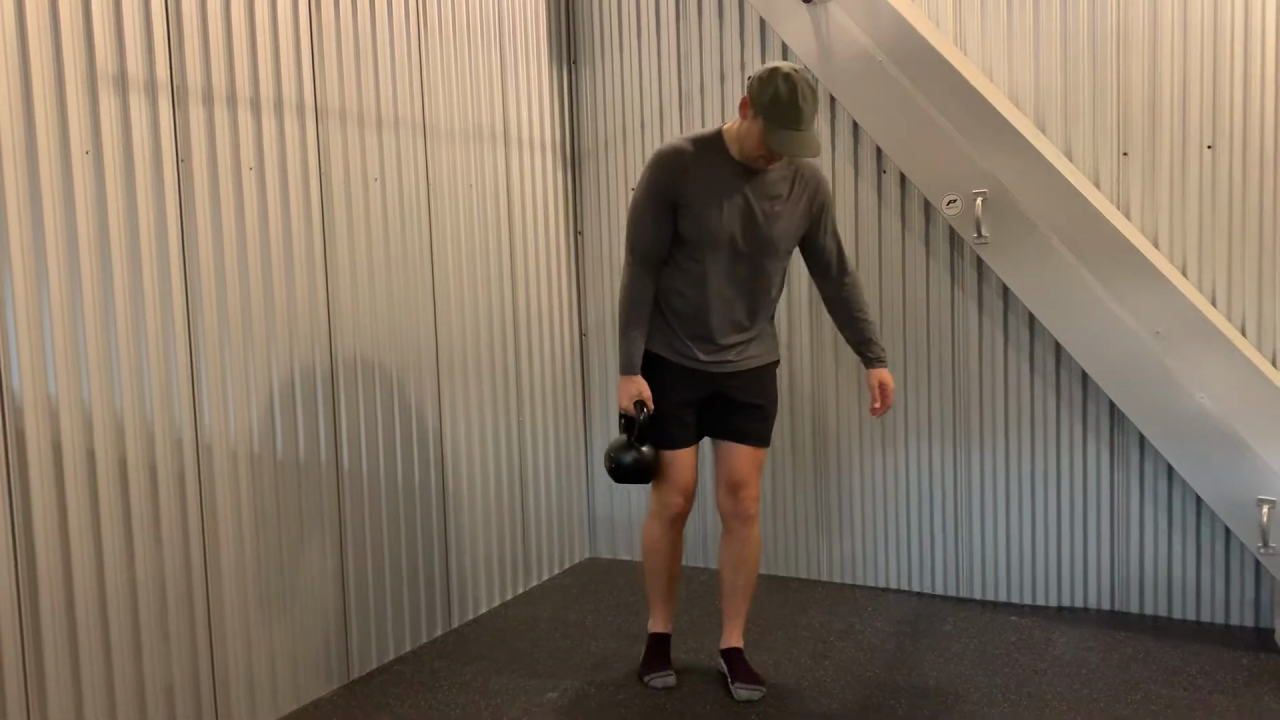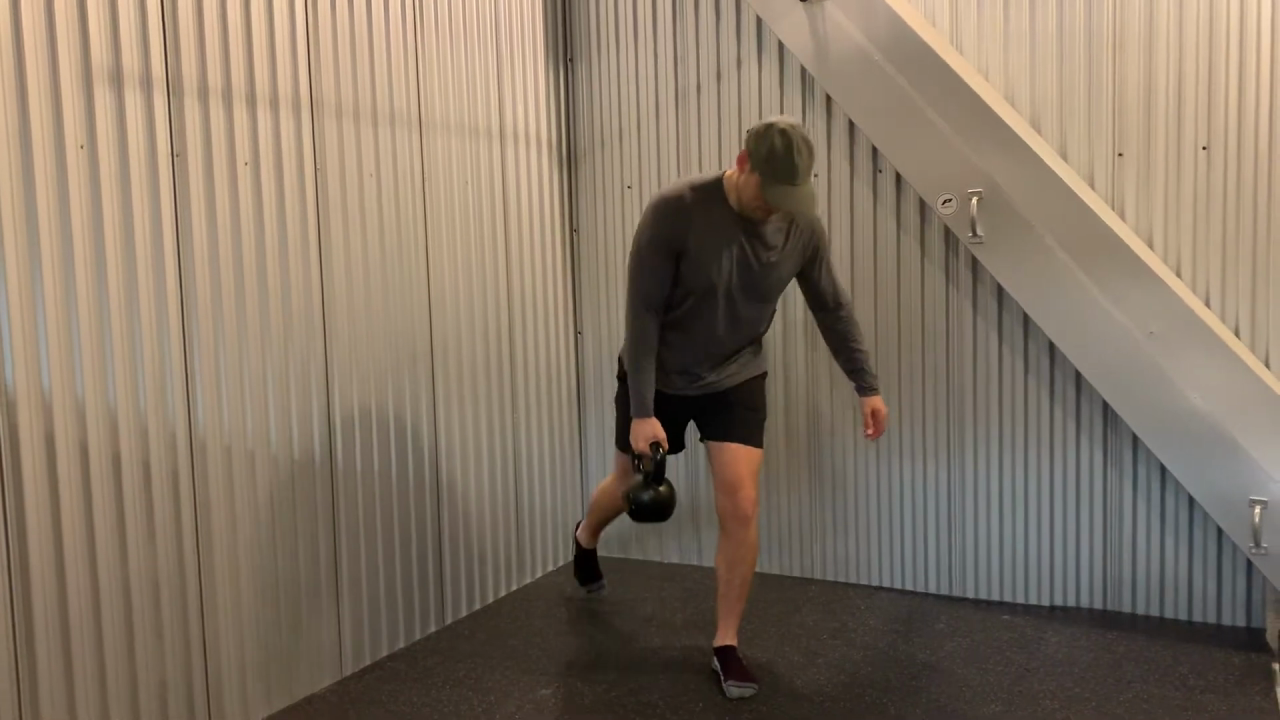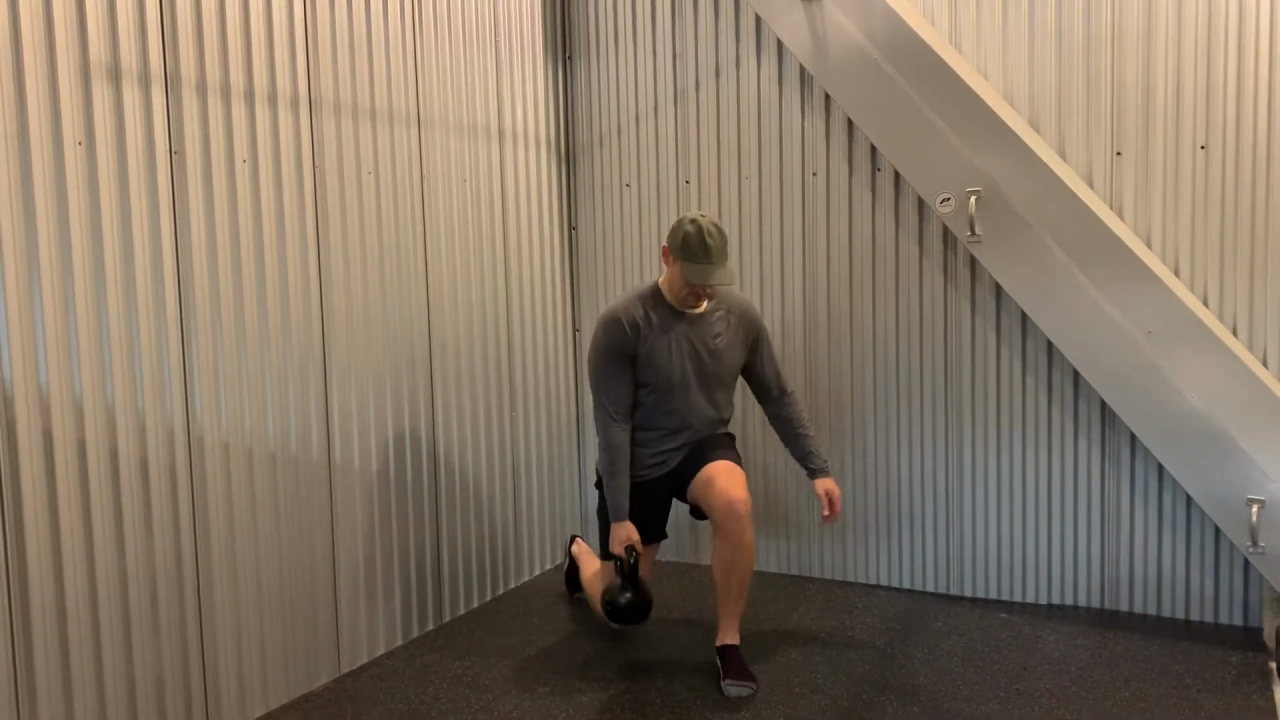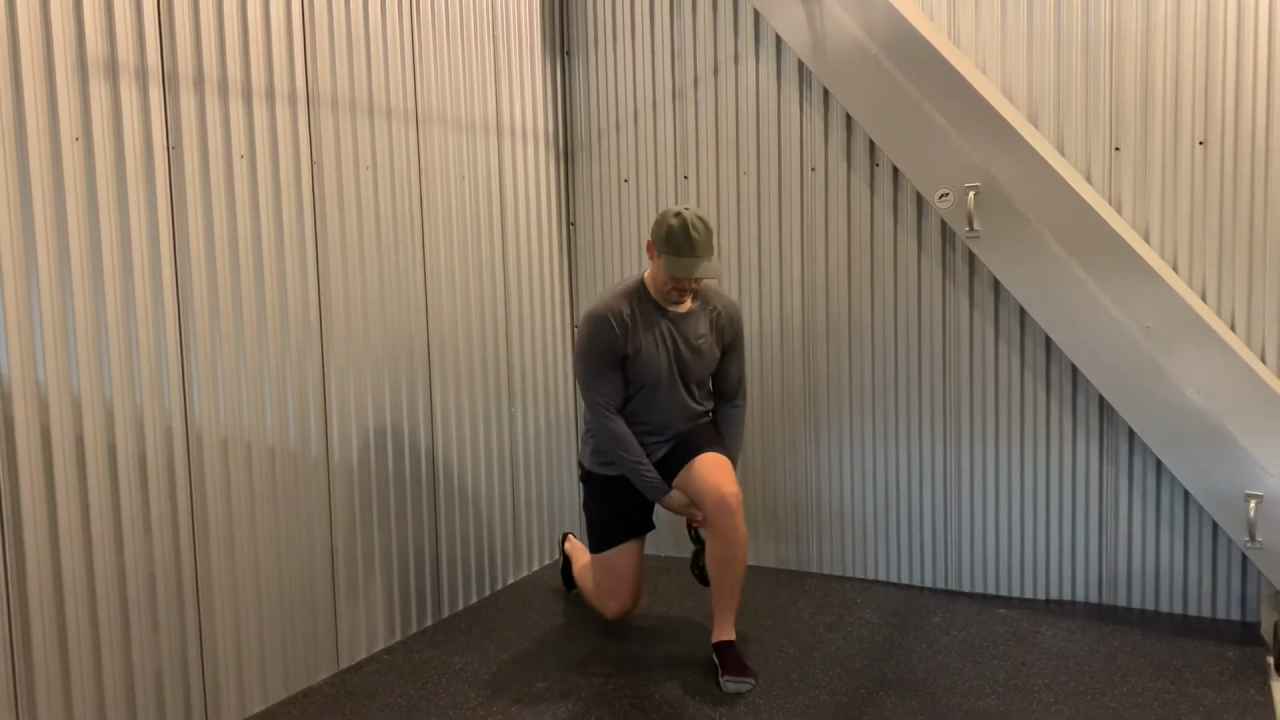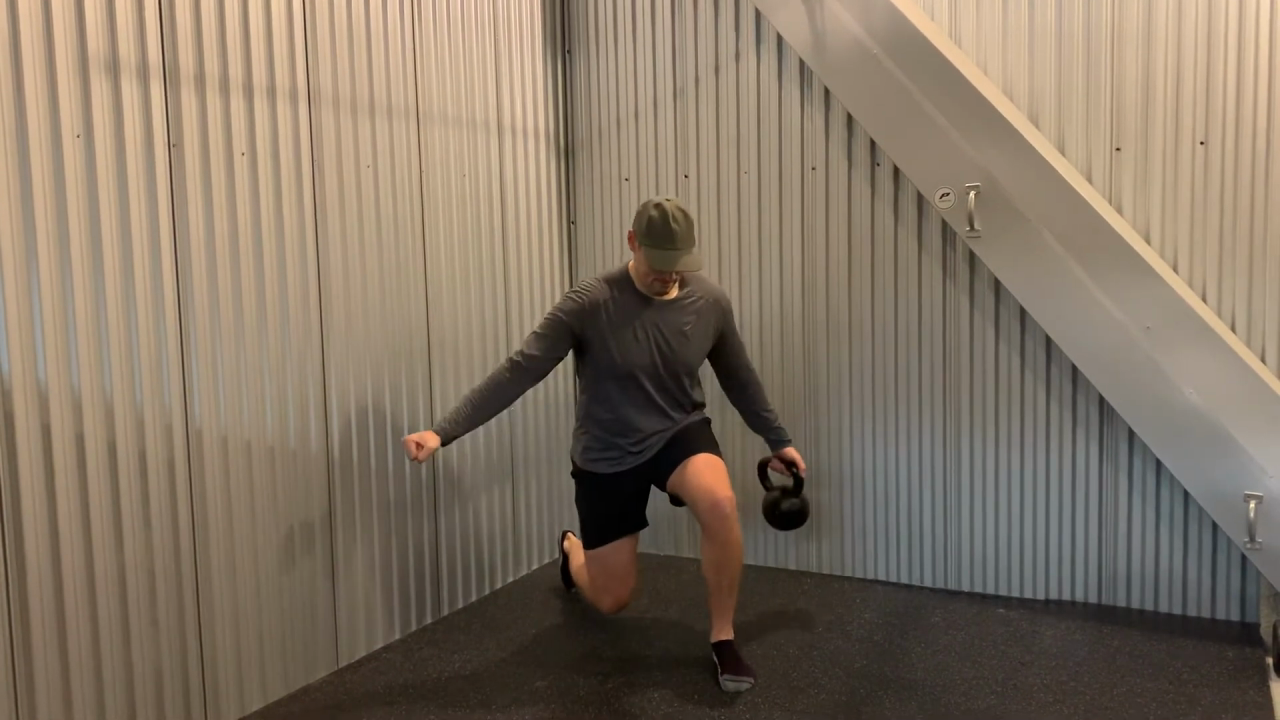
dt=1s
person 1, frame 1
left shoulder: (806, 183)
right shoulder: (676, 165)
left elbow: (835, 276)
right elbow: (641, 270)
left wrist: (874, 357)
right wrist: (630, 368)
left hip: (750, 366)
right hip: (671, 363)
left knee: (741, 504)
right knee: (672, 501)
left ankle: (733, 645)
right ankle: (659, 634)
person 1, frame 2
left shoulder: (803, 226)
right shoulder: (675, 210)
left elbow: (832, 308)
right elbow: (643, 314)
left wrist: (867, 385)
right wrist: (642, 411)
left hip: (735, 377)
right hip: (659, 377)
left knee: (739, 506)
right knee: (633, 488)
left ankle: (726, 644)
right ankle: (585, 538)
person 1, frame 3
left shoulder: (740, 316)
right shoulder: (623, 323)
left elbow: (777, 397)
right elbow: (612, 423)
left wrist: (818, 470)
right wrist: (618, 517)
left hip: (702, 447)
right hip: (638, 465)
left knee: (735, 504)
left ankle: (729, 642)
right ankle: (581, 552)
person 1, frame 4
left shoulder: (723, 312)
right shoulder: (606, 319)
left elbow: (731, 400)
right elbow: (604, 416)
left wrist: (719, 474)
right wrist: (660, 491)
left hip: (687, 435)
right hip: (617, 458)
left knee: (727, 501)
right knee: (616, 605)
left ankle: (724, 639)
right ankle: (573, 549)
person 1, frame 5
left shoulder: (710, 302)
right shoulder: (588, 304)
left elbow: (739, 377)
right elbow: (519, 370)
left wrist: (778, 440)
right wrist: (442, 432)
left hip: (679, 432)
right hip: (606, 456)
left knee: (720, 503)
right knee: (611, 600)
left ankle: (723, 638)
right ankle: (571, 547)
